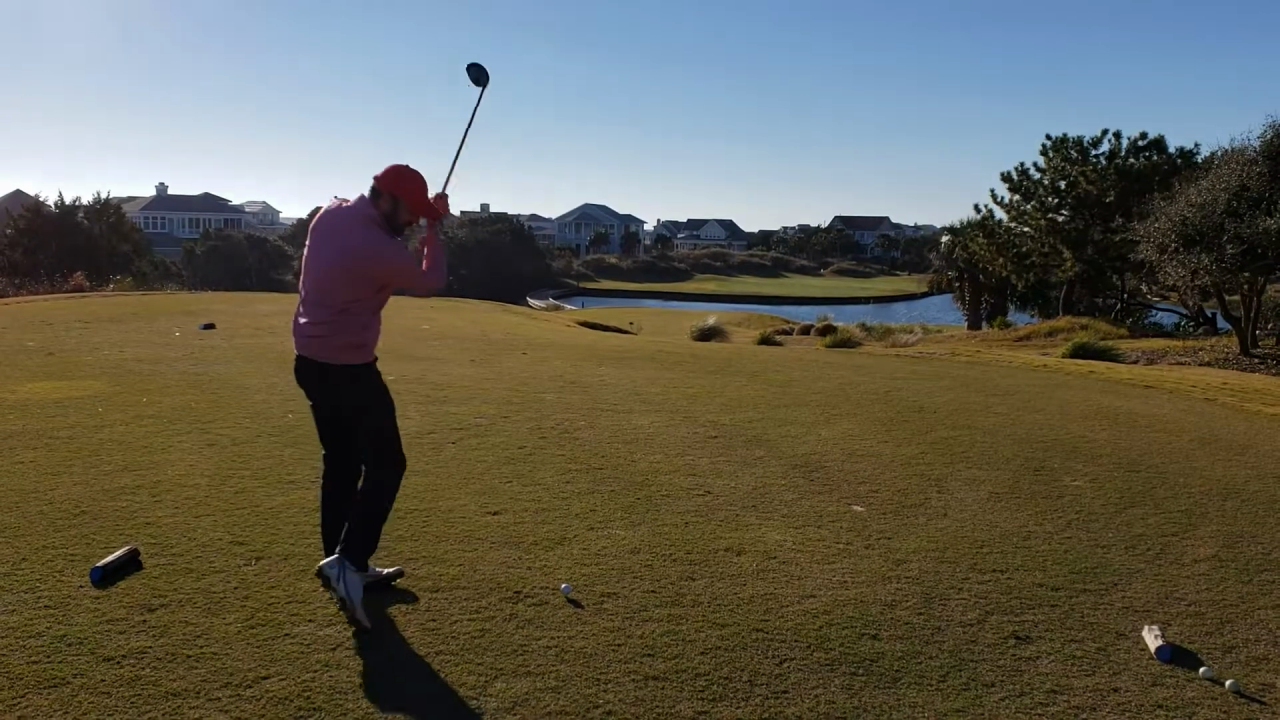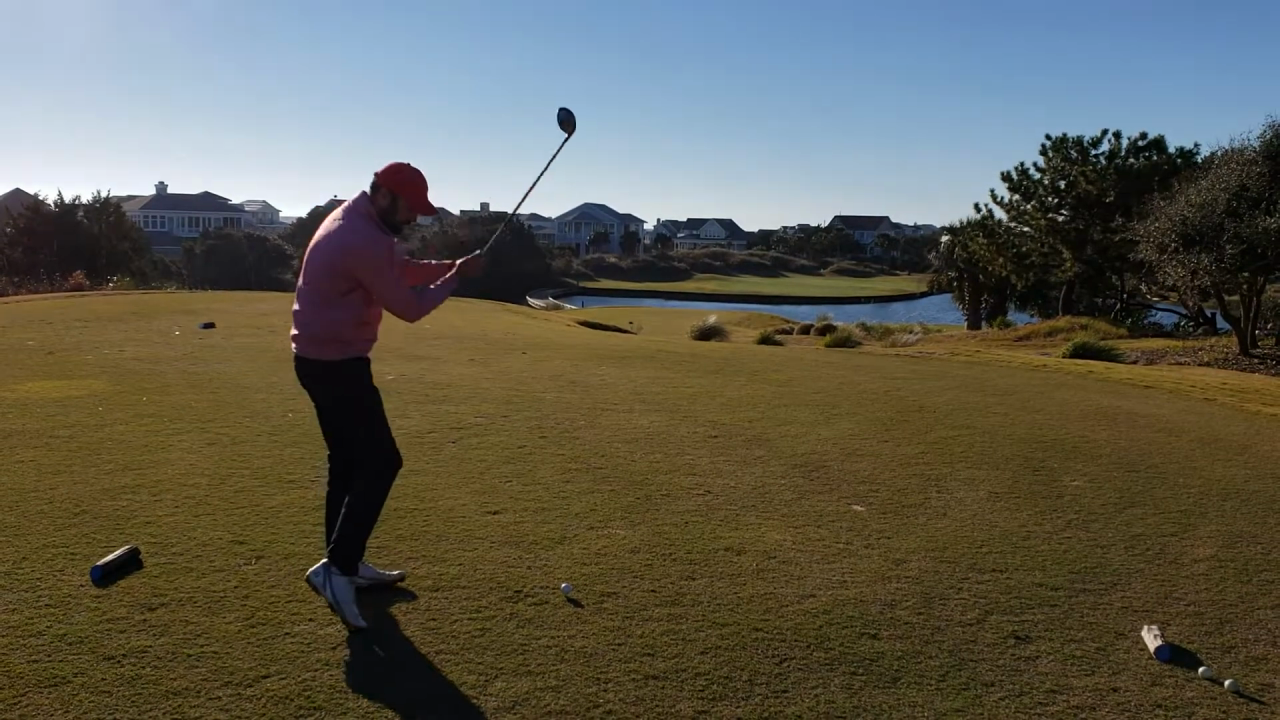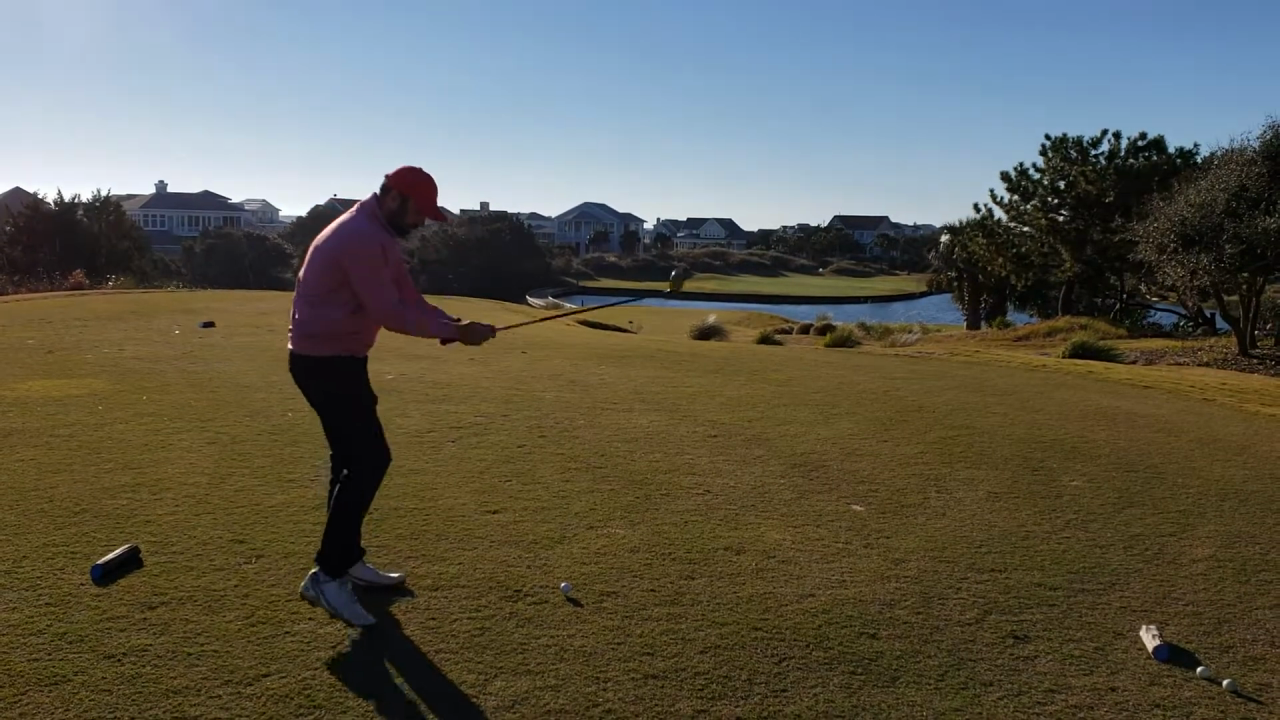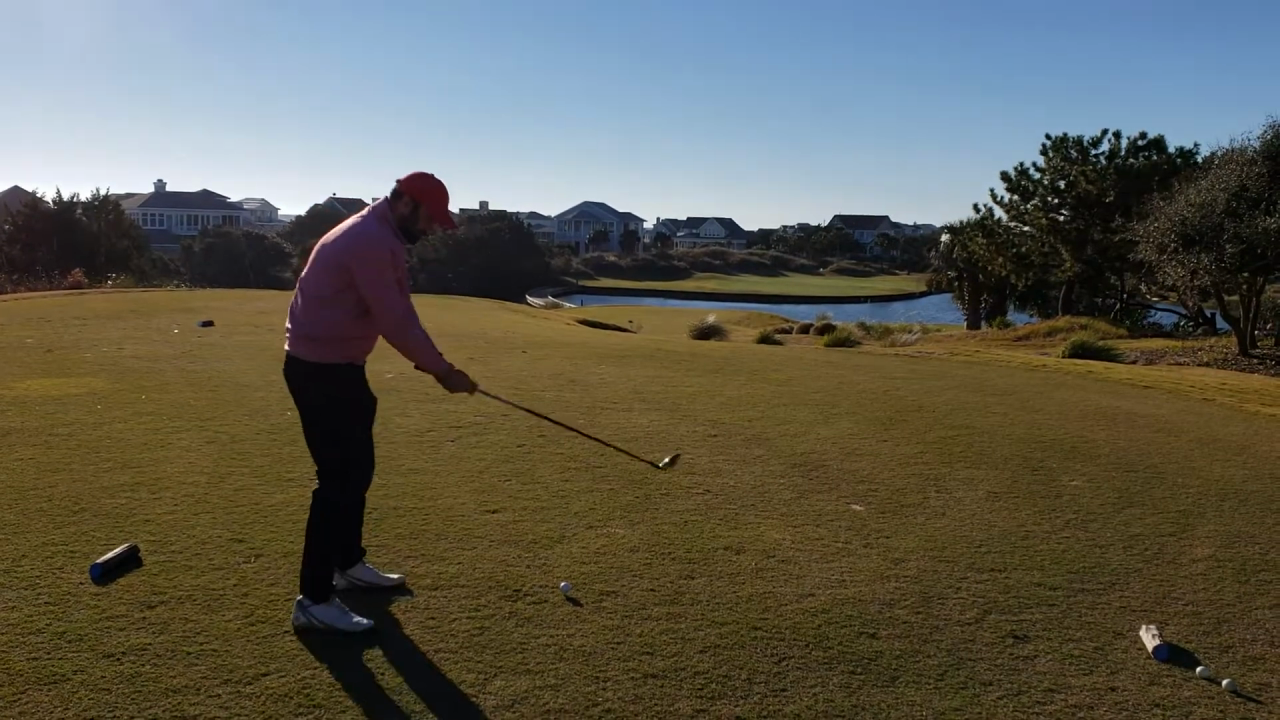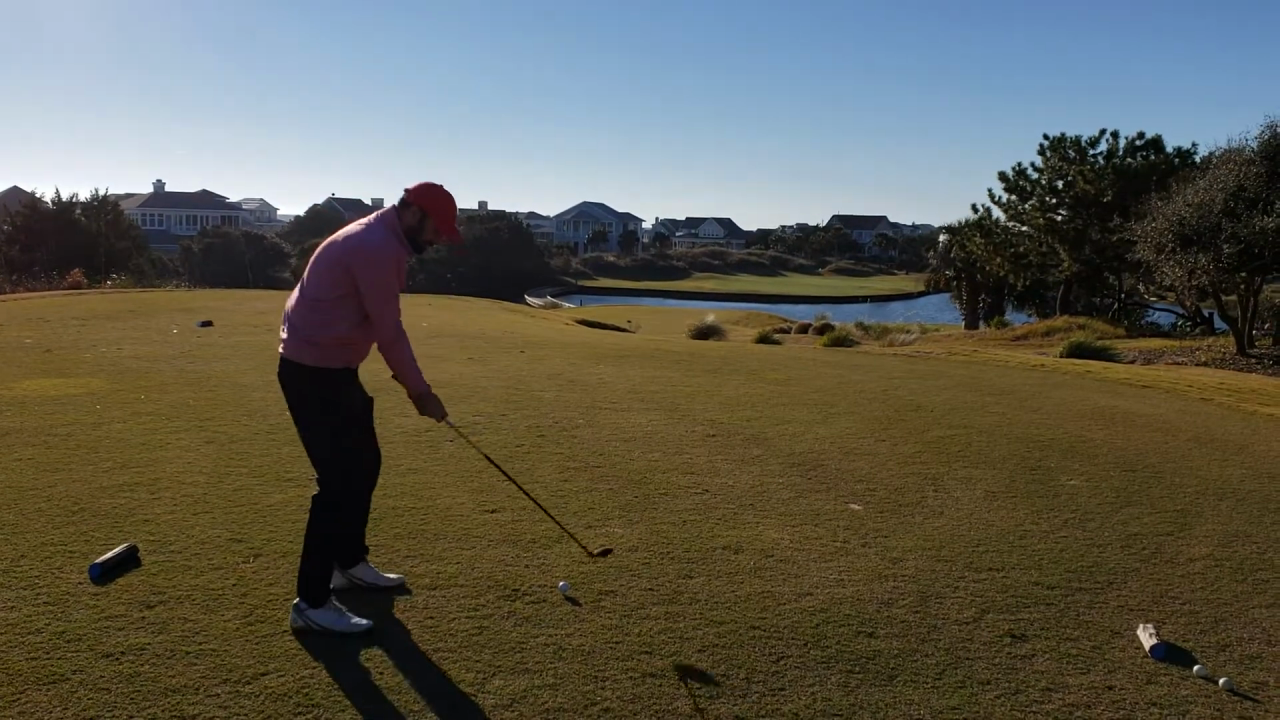
dt=0.2s
person 1, frame 1
left shoulder: (332, 214)
right shoulder: (379, 251)
right elbow: (429, 283)
left wrist: (428, 223)
right wrist: (436, 230)
left hip: (312, 360)
right hip: (347, 369)
left knee: (341, 461)
right knee: (386, 464)
left ankle: (344, 561)
right ankle: (348, 561)
person 1, frame 2
left shoulder: (359, 224)
right shoulder: (363, 240)
left elbow: (401, 272)
right elbow: (408, 307)
left wrist: (451, 269)
right wrist: (455, 279)
left hip: (326, 358)
right hip: (334, 363)
left knee: (349, 461)
right knee: (381, 462)
left ankle: (345, 563)
right ankle: (336, 568)
person 1, frame 3
left shoulder: (377, 235)
right shoulder: (359, 238)
left elbow: (407, 298)
right elbow: (390, 314)
left wrist: (456, 325)
right wrist: (452, 331)
left hip: (337, 359)
right hip: (324, 363)
left knee: (356, 461)
right knee: (367, 461)
left ankle: (346, 562)
right ankle: (326, 577)
person 1, frame 4
left shoulder: (380, 237)
right shoulder: (369, 241)
left elbow: (402, 314)
right elbow: (393, 323)
left wrist: (439, 364)
right wrist: (441, 369)
left hip: (337, 364)
right hip: (320, 368)
left knee: (356, 469)
right knee: (339, 477)
left ankle: (347, 563)
right ankle: (313, 599)
person 1, frame 5
left shoulder: (378, 239)
right shoulder: (377, 249)
left elbow: (385, 328)
right elbow: (388, 334)
left wrist: (414, 385)
right wrist: (420, 391)
left hip: (330, 366)
right hip: (314, 371)
left knee: (363, 464)
right knee: (338, 481)
left ankle: (349, 562)
right ankle: (311, 602)
